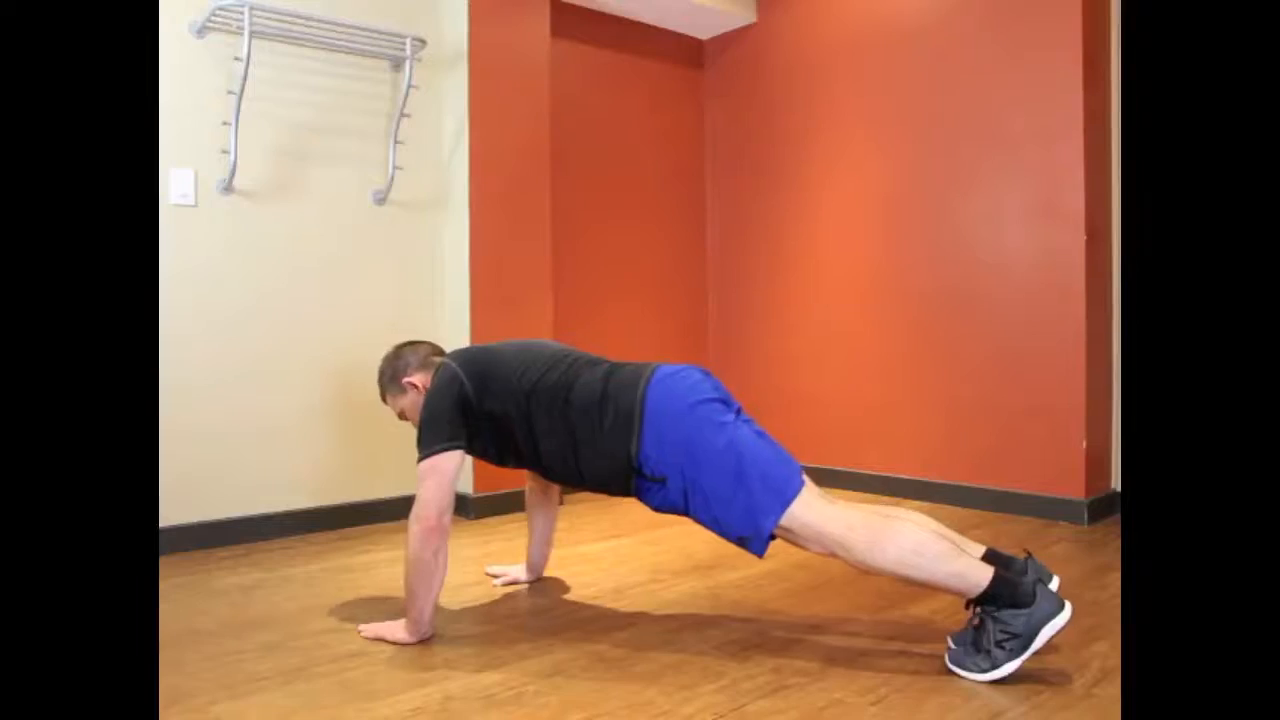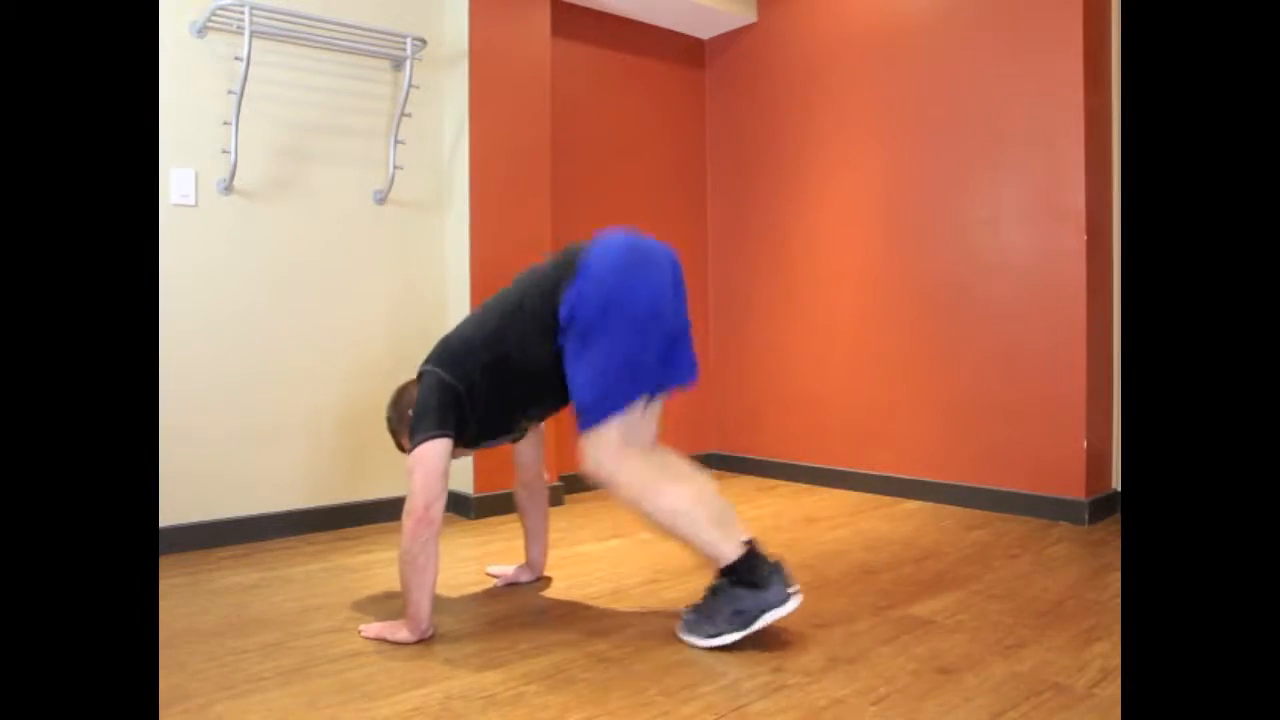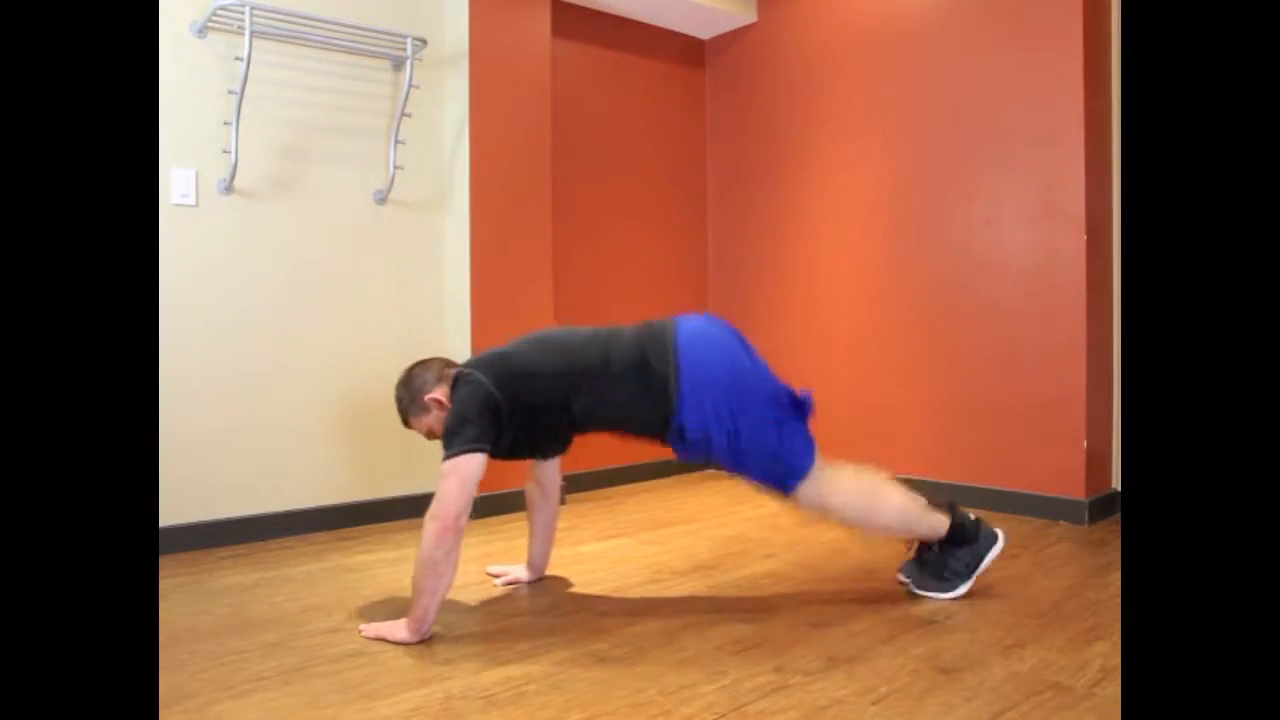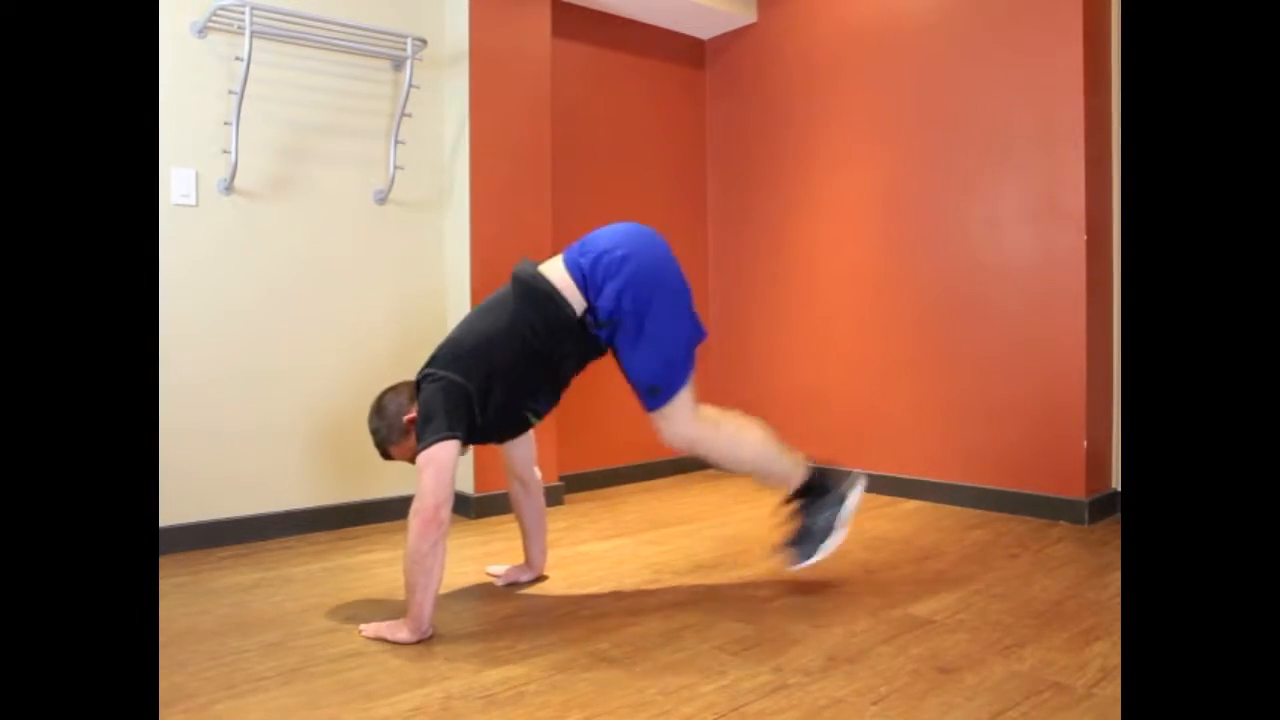
dt=1s
person 1, frame 1
left shoulder: (448, 390)
right shoulder: (494, 377)
left elbow: (431, 518)
right elbow: (543, 461)
left wrist: (414, 623)
right wrist: (533, 566)
left hip: (665, 429)
right hip: (677, 403)
left knee: (817, 524)
right knee: (823, 511)
left ankle: (1013, 598)
right ankle: (1007, 567)
person 1, frame 2
left shoulder: (439, 389)
right shoulder: (478, 393)
left elbow: (423, 507)
right elbow: (530, 469)
left wrist: (414, 621)
right wrist: (534, 564)
left hip: (608, 279)
left knee: (608, 463)
right knee: (632, 454)
left ankle: (749, 577)
right ankle: (752, 566)
person 1, frame 3
left shoulder: (473, 396)
right shoulder: (509, 379)
left elbow: (446, 519)
right elbow: (544, 472)
left wrist: (417, 624)
right wrist: (535, 565)
left hip: (700, 384)
right hip: (698, 348)
left knee: (812, 490)
right knee: (806, 481)
left ankle: (961, 533)
right ankle: (943, 519)
person 1, frame 4
left shoulder: (442, 394)
right shoulder: (475, 394)
left elbow: (431, 510)
right elbow: (524, 473)
left wrist: (414, 623)
right wrist: (533, 564)
left hip: (619, 265)
right hip: (611, 272)
left knee: (676, 428)
right knee: (679, 414)
left ankle: (817, 491)
right ankle: (812, 484)
